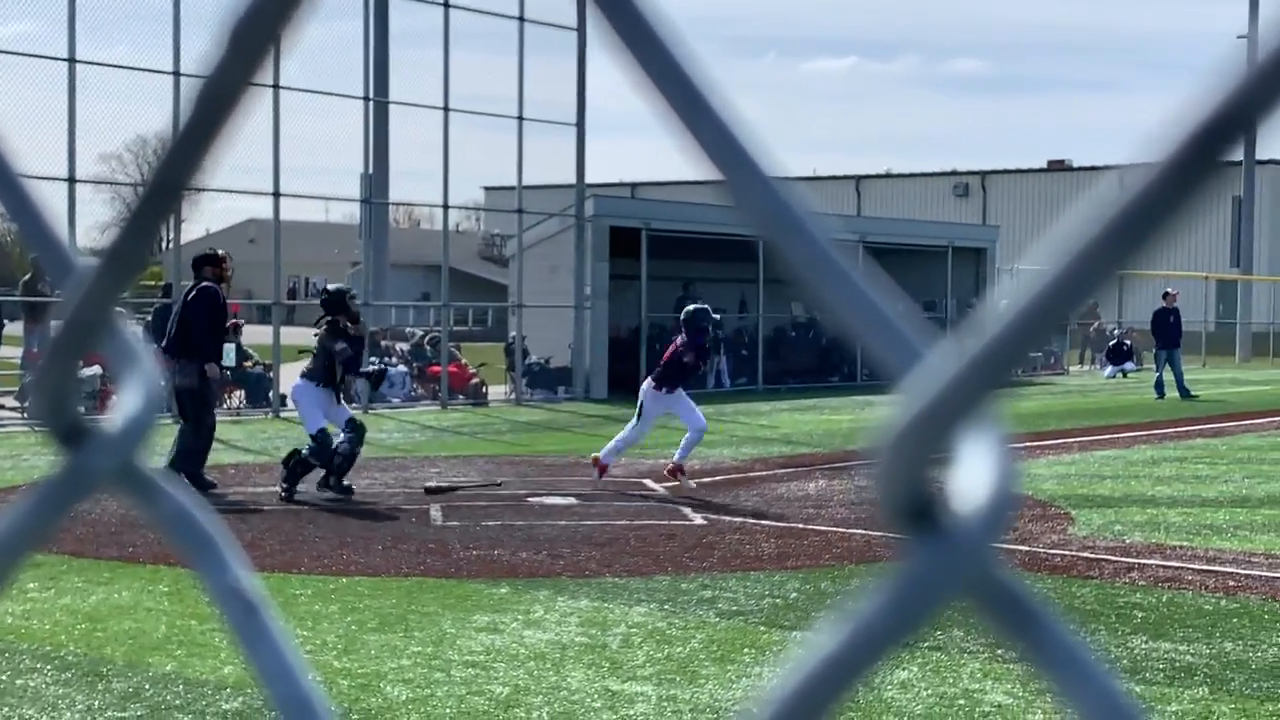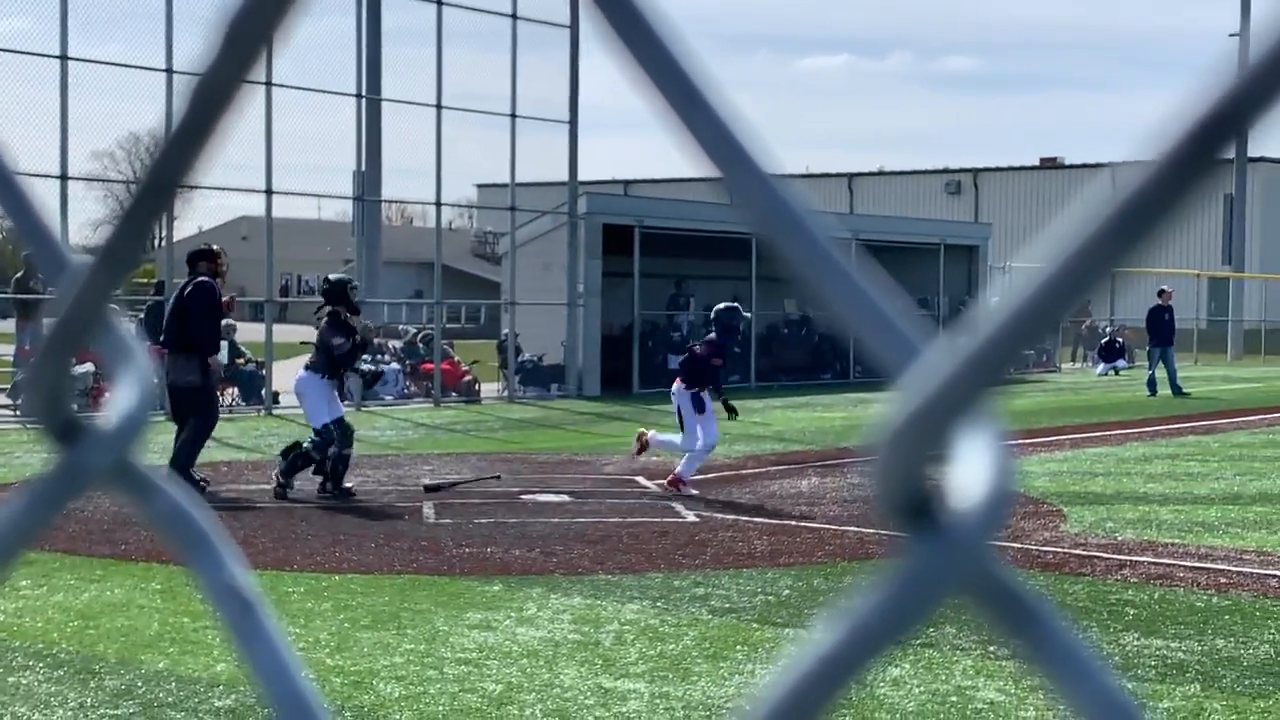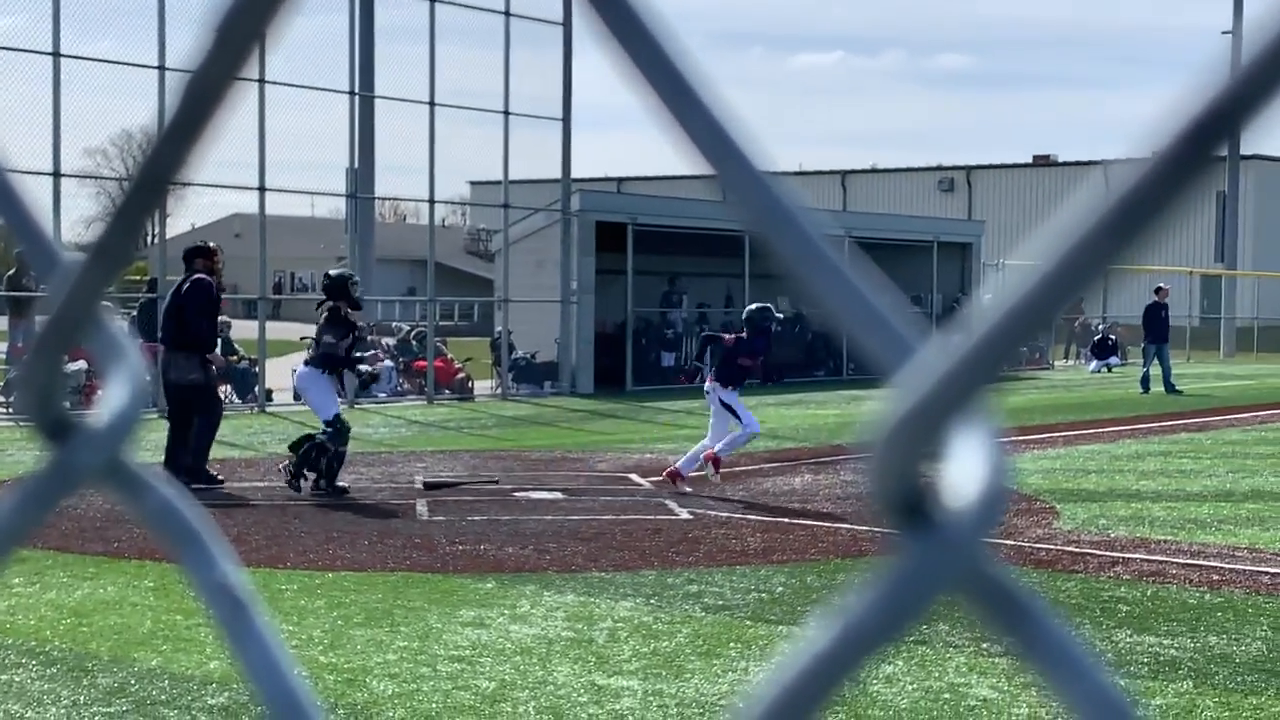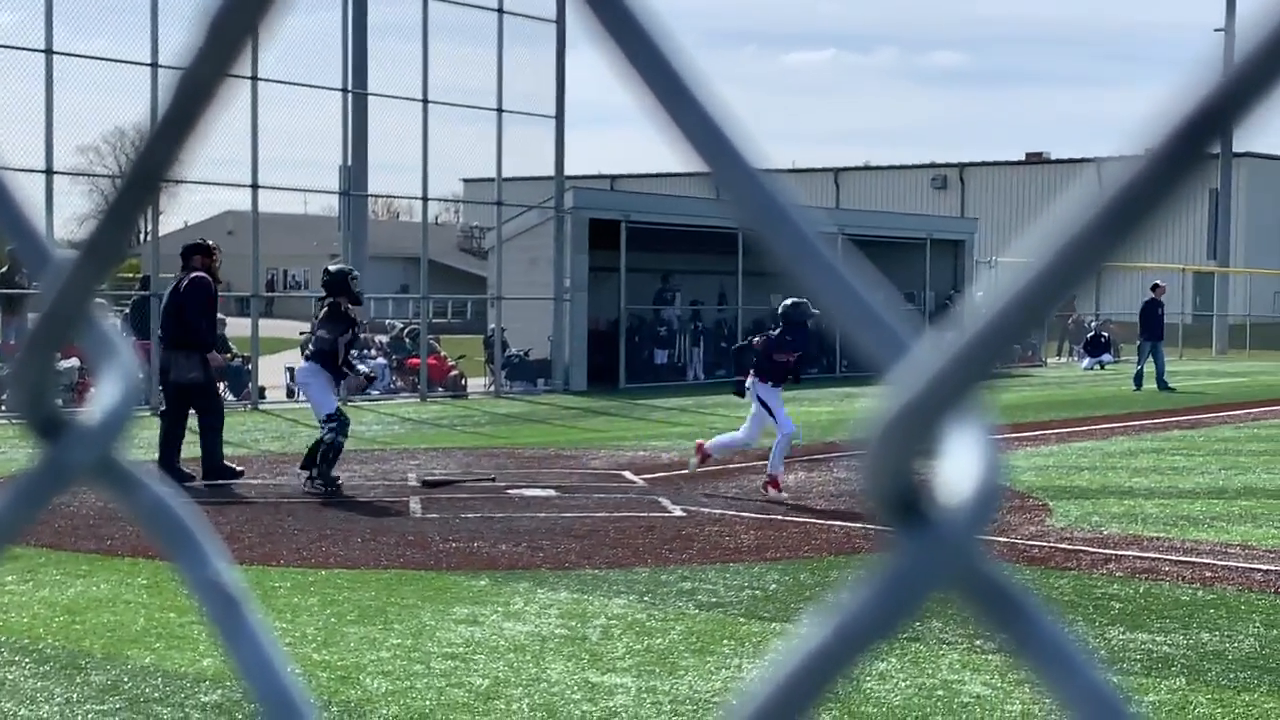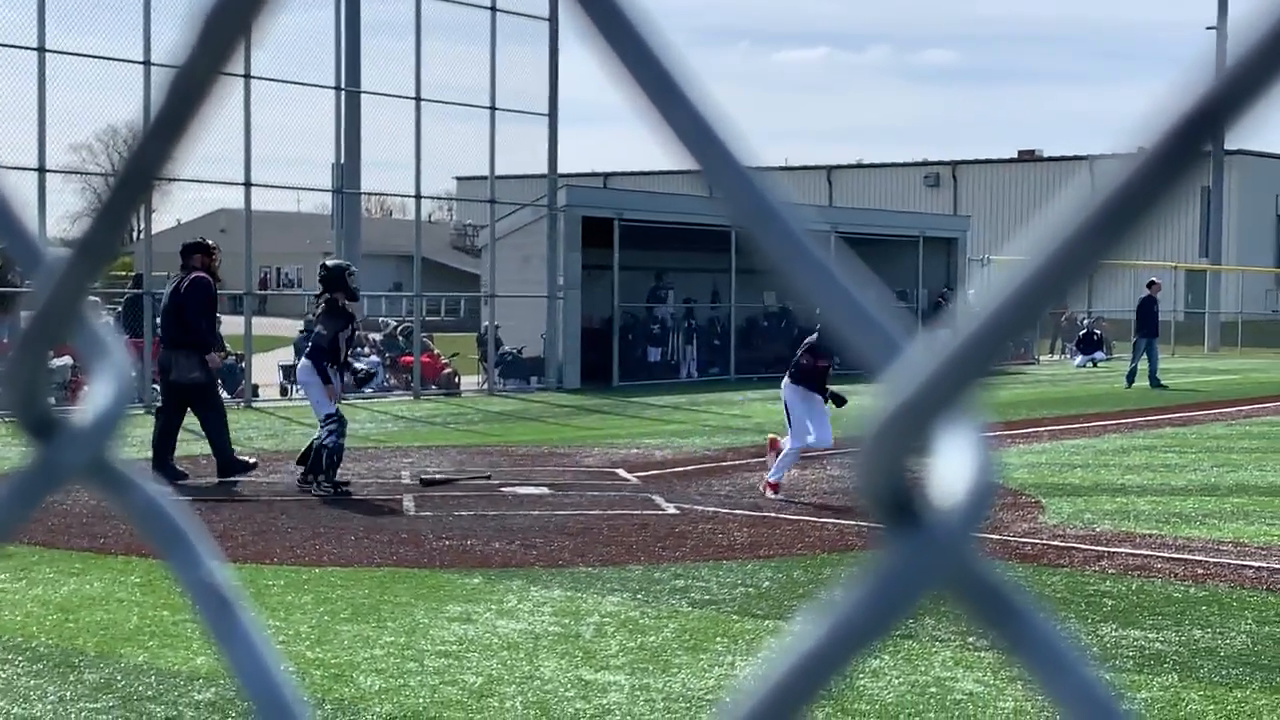
dt=0.1s
person 1, frame 1
left shoulder: (202, 291)
right shoulder: (208, 291)
right elbow: (199, 328)
left wrist: (227, 330)
right wrist: (209, 361)
left hip: (190, 366)
right hip: (195, 367)
left knee: (201, 422)
right knee: (200, 422)
left ankle: (193, 473)
right ankle: (172, 473)
person 1, frame 2
left shoulder: (189, 287)
right shoulder: (204, 285)
right elbow: (198, 324)
left wrist: (222, 307)
right wrist: (211, 355)
left hip: (177, 360)
right hip: (192, 362)
left knee: (188, 418)
right knee: (206, 415)
left ankle: (181, 471)
right ankle: (181, 467)
person 1, frame 3
left shoulder: (184, 284)
right shoulder: (201, 282)
right elbow: (196, 321)
right wrist: (210, 351)
left hip: (172, 358)
right hip: (191, 359)
left knee: (181, 418)
right knee: (210, 411)
left ankle: (175, 468)
right ankle: (195, 468)
person 1, frame 4
left shoulder: (179, 281)
right shoulder: (200, 281)
right elbow: (196, 320)
right wrist: (209, 350)
left hip: (170, 355)
right hip: (190, 357)
left knee: (174, 413)
right knee: (211, 411)
left ankle: (169, 466)
right ankle: (214, 467)
person 1, frame 5
left shoulder: (178, 280)
right shoulder: (200, 280)
right elbow: (196, 320)
right wrist: (208, 351)
left hip: (169, 355)
right hip: (191, 357)
left knee: (170, 412)
right knee: (212, 411)
left ankle: (162, 464)
right ankle: (227, 462)
person 2, frame 1
left shoulder: (345, 331)
right shoulder: (331, 332)
left elbow: (348, 368)
right elbow: (351, 364)
left wrist: (370, 373)
right wrist: (360, 338)
left hip: (327, 392)
right hip: (309, 390)
left knee: (354, 429)
right knee: (322, 443)
left ankle: (332, 479)
right ankle: (288, 481)
person 2, frame 2
left shoulder: (345, 323)
right shoulder: (333, 324)
left elbow: (344, 361)
right elbow: (345, 359)
right wrist: (365, 340)
left hip: (326, 383)
right hip: (312, 382)
left knee: (343, 432)
right knee: (325, 435)
left ankle: (331, 483)
right ankle: (284, 474)
person 2, frame 3
left shoulder: (344, 319)
right shoulder: (333, 319)
right elbow: (329, 357)
left wrist: (359, 367)
right wrist: (364, 359)
left hip: (326, 378)
right hip: (313, 377)
left knee: (339, 430)
right knee: (335, 428)
left ankle: (324, 480)
right ankle: (295, 465)
person 2, frame 4
left shoulder: (344, 314)
right shoulder: (332, 315)
right elbow: (319, 353)
left wrist: (357, 372)
right wrist: (349, 373)
left hip: (323, 374)
right hip: (313, 373)
left knee: (332, 425)
right knee: (336, 423)
left ankle: (315, 476)
right ankle: (319, 477)
person 2, frame 5
left shoulder: (341, 310)
right shoulder: (330, 311)
right elbow: (316, 350)
left wrist: (354, 371)
right wrist: (329, 382)
left hip: (325, 372)
right hip: (314, 372)
left knee: (331, 425)
right knee: (334, 423)
left ankle: (309, 474)
right ankle: (324, 480)
person 3, frame 1
left shoulder: (694, 342)
right shoulder: (688, 345)
right wrist: (704, 359)
left hip: (671, 392)
right hip: (655, 392)
left knee: (699, 426)
right knee: (633, 434)
left ankle: (676, 466)
right ankle: (602, 461)
person 3, frame 2
left shoulder: (724, 343)
right shoulder: (711, 343)
right elbow: (685, 365)
left wrist: (725, 401)
right wrist: (696, 394)
left hip: (699, 393)
right hip: (685, 391)
left knee: (709, 442)
right knee: (686, 444)
left ankle: (678, 480)
right ankle: (648, 438)
person 3, frame 3
left shoulder: (761, 345)
right shoulder: (738, 342)
right elbow: (706, 337)
left hip: (731, 391)
right hip: (718, 390)
left knee: (714, 441)
right knee: (751, 429)
left ankle: (677, 473)
right ankle: (715, 456)
person 3, frame 4
left shoulder: (799, 338)
right shoulder: (772, 339)
right elbow: (739, 350)
right wrist: (742, 379)
left hip: (772, 388)
right hip: (760, 387)
left knee: (747, 435)
right knee: (788, 431)
left ankle: (706, 449)
right ankle: (772, 479)
person 3, frame 5
left shoulder: (827, 342)
right shoulder: (814, 345)
right elbow: (804, 378)
right wrist: (829, 394)
left hip: (812, 394)
right hip: (796, 390)
left knee: (824, 442)
right knee: (798, 443)
left ankle: (779, 445)
right ankle: (772, 482)
